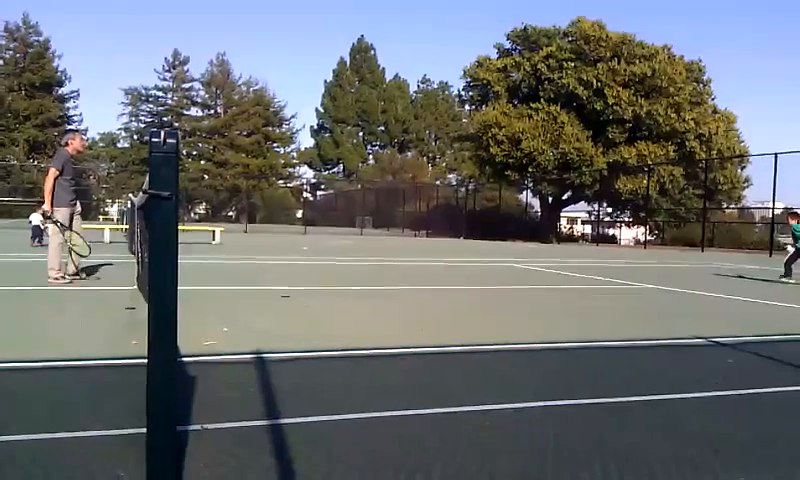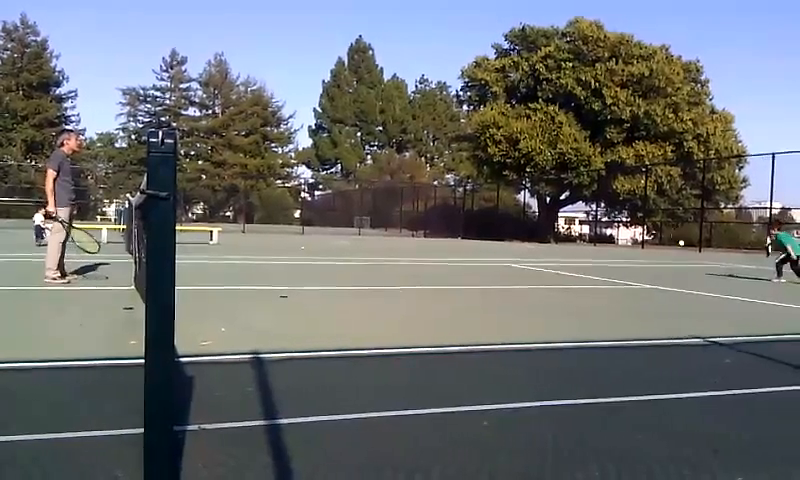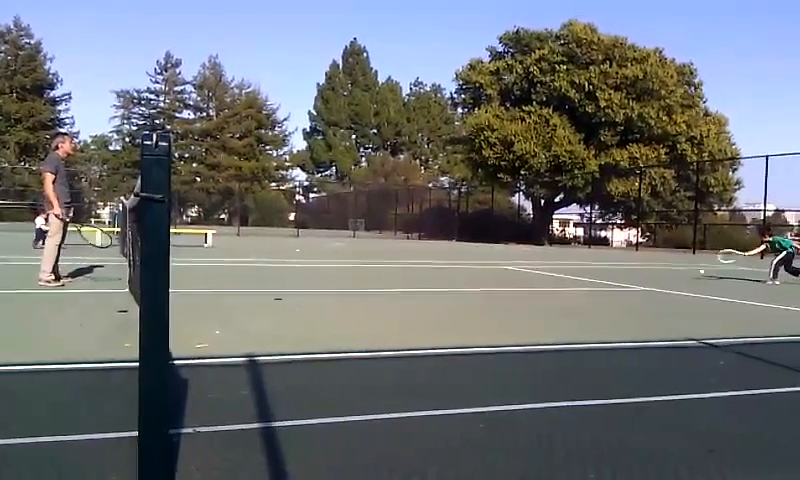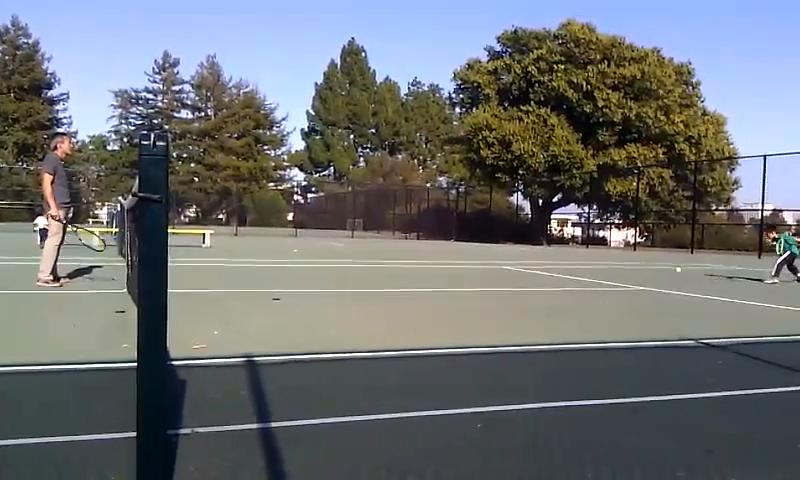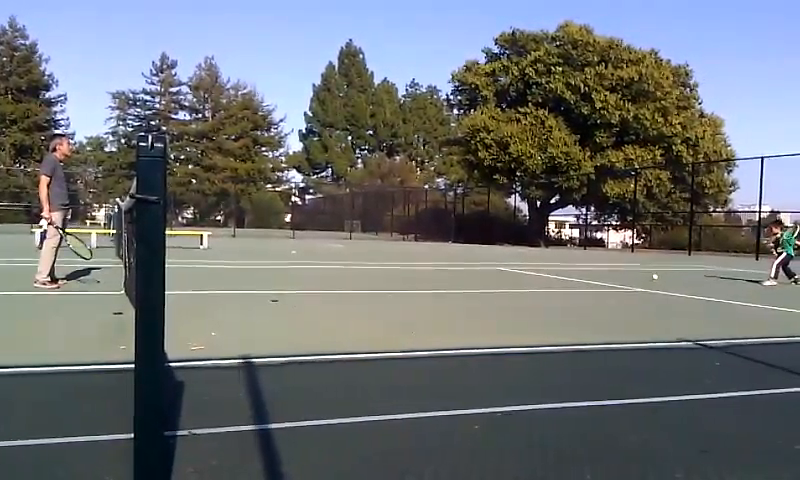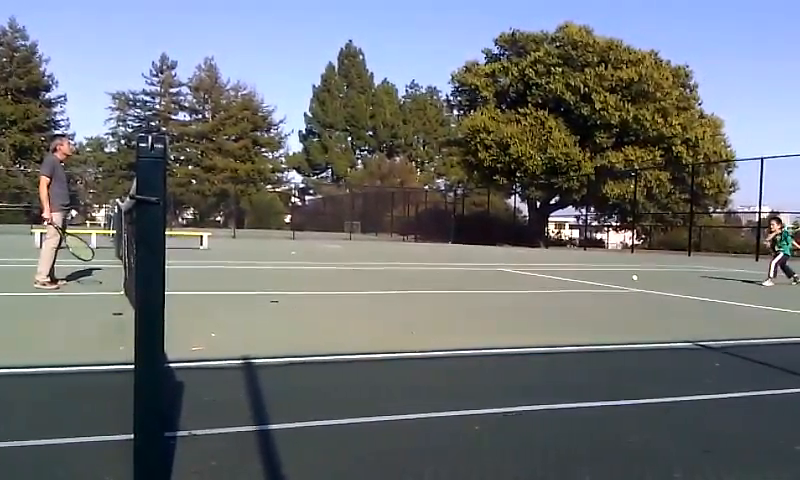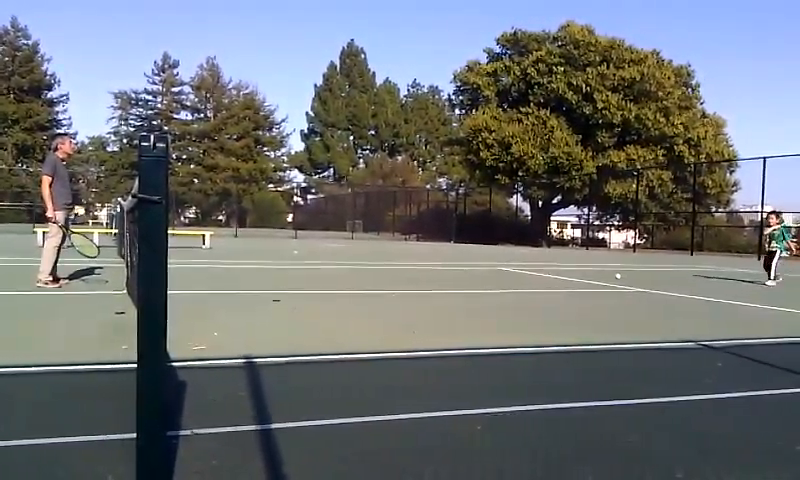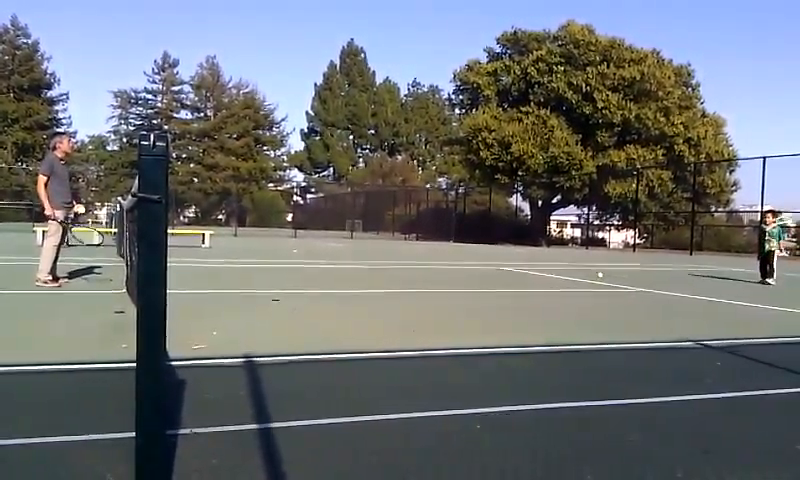
dt=0.3s
person 1, frame 1
left shoulder: (69, 157)
right shoulder: (62, 155)
right elbow: (50, 178)
right wrist: (47, 202)
left hip: (72, 204)
right hip: (61, 205)
right knee: (58, 238)
left ankle: (72, 270)
right ankle: (54, 274)
person 1, frame 2
left shoulder: (66, 158)
right shoulder: (58, 155)
right elbow: (49, 180)
right wrist: (51, 203)
left hip: (68, 205)
right hip: (60, 205)
left knee: (64, 239)
right knee: (57, 238)
left ankle: (60, 271)
right ankle: (51, 274)
person 1, frame 3
left shoulder: (60, 161)
right shoulder: (52, 158)
right elbow: (48, 184)
right wrist: (55, 206)
left hip: (64, 208)
right hip: (57, 208)
left knee: (58, 242)
right knee: (53, 240)
left ankle: (54, 274)
right ankle: (45, 276)
person 1, frame 4
left shoulder: (59, 161)
right shoulder: (51, 159)
right elbow: (46, 184)
right wrist: (53, 207)
left hip: (63, 208)
right hip: (56, 208)
left knee: (57, 242)
right knee: (53, 241)
left ankle: (52, 274)
right ankle: (44, 277)
person 1, frame 5
left shoulder: (58, 163)
right shoulder: (50, 160)
right elbow: (42, 185)
right wrist: (46, 208)
left hip: (61, 210)
right hip: (54, 210)
left knee: (55, 243)
right knee: (51, 242)
left ankle: (50, 276)
right ankle: (41, 278)
person 1, frame 6
left shoulder: (59, 164)
right shoulder: (50, 161)
right elbow: (43, 186)
left wrist: (68, 208)
right wrist: (46, 209)
left hip: (61, 210)
right hip: (54, 211)
left knee: (55, 244)
right knee: (50, 243)
left ankle: (49, 276)
right ankle: (41, 278)
person 1, frame 7
left shoulder: (62, 163)
right shoulder: (51, 160)
right elbow: (45, 185)
left wrist: (72, 206)
right wrist: (50, 208)
left hip: (64, 209)
right hip: (56, 210)
left knee: (58, 243)
right knee: (53, 242)
left ankle: (51, 275)
right ankle: (43, 277)
person 1, frame 8
left shoulder: (63, 163)
right shoulder: (50, 160)
right elbow: (40, 185)
left wrist: (73, 204)
right wrist: (47, 206)
left hip: (65, 208)
right hip: (56, 208)
left knee: (58, 241)
right knee: (52, 240)
left ankle: (51, 274)
right ankle: (43, 276)
